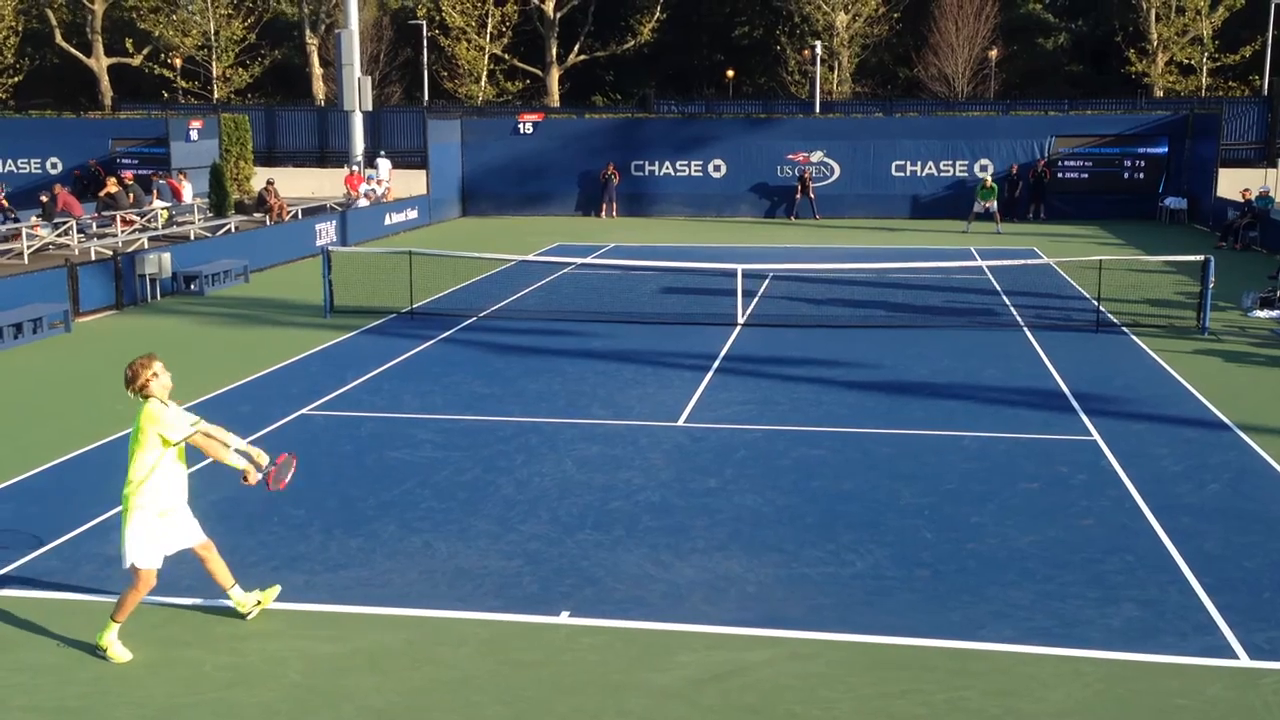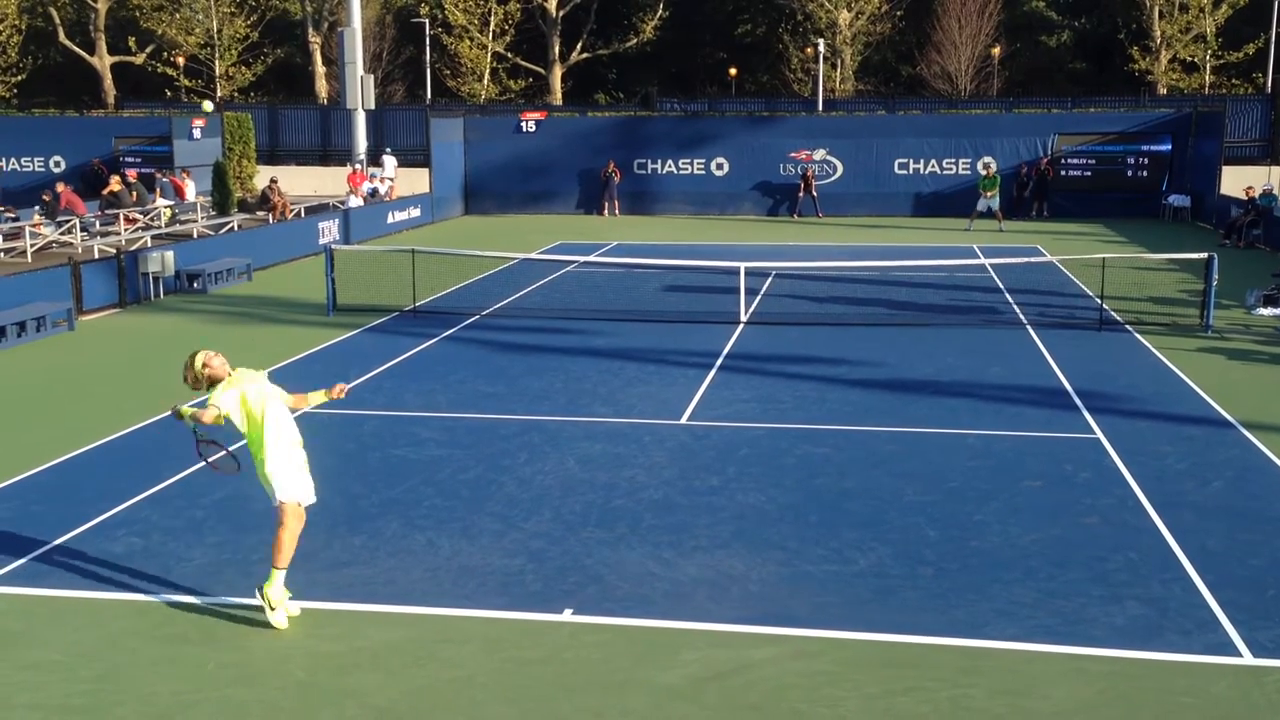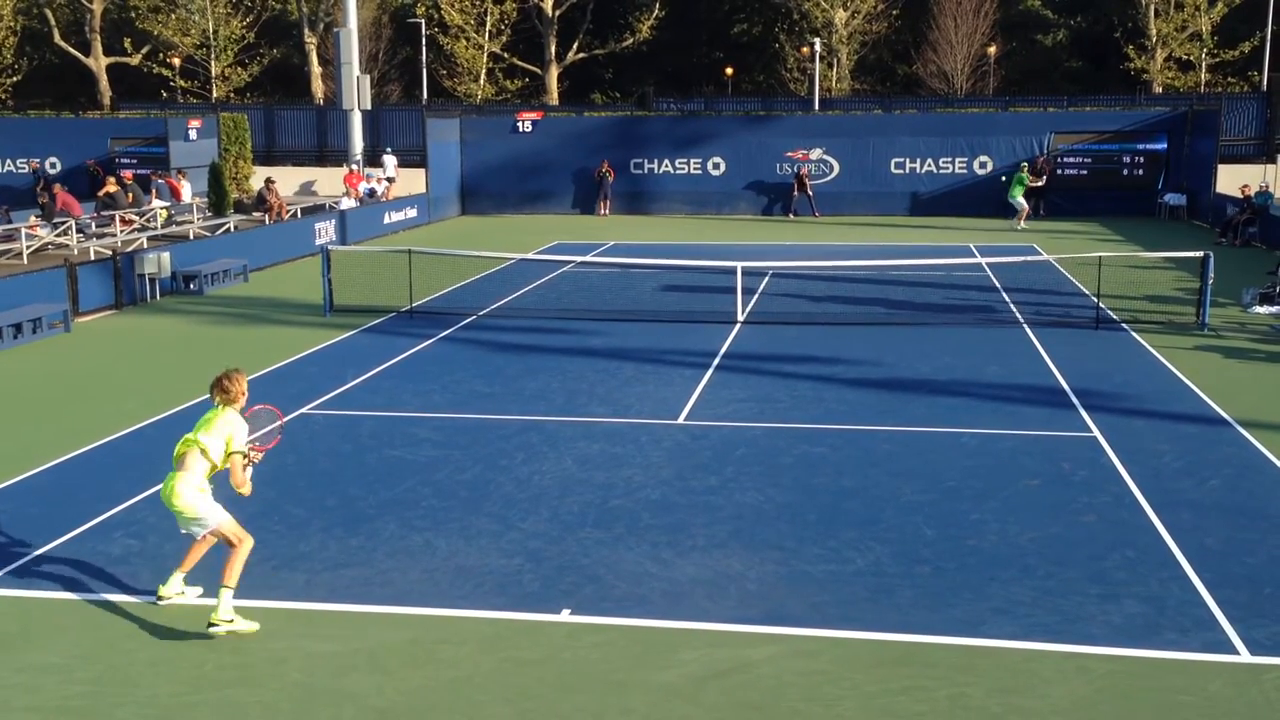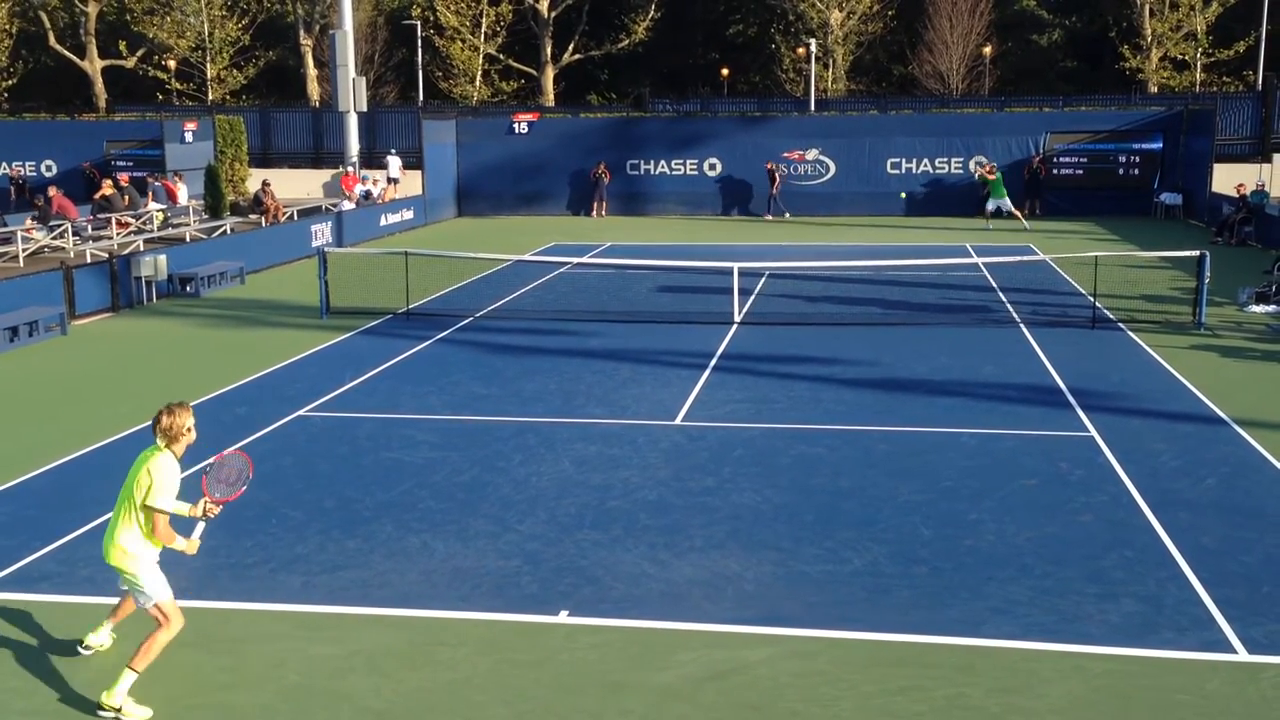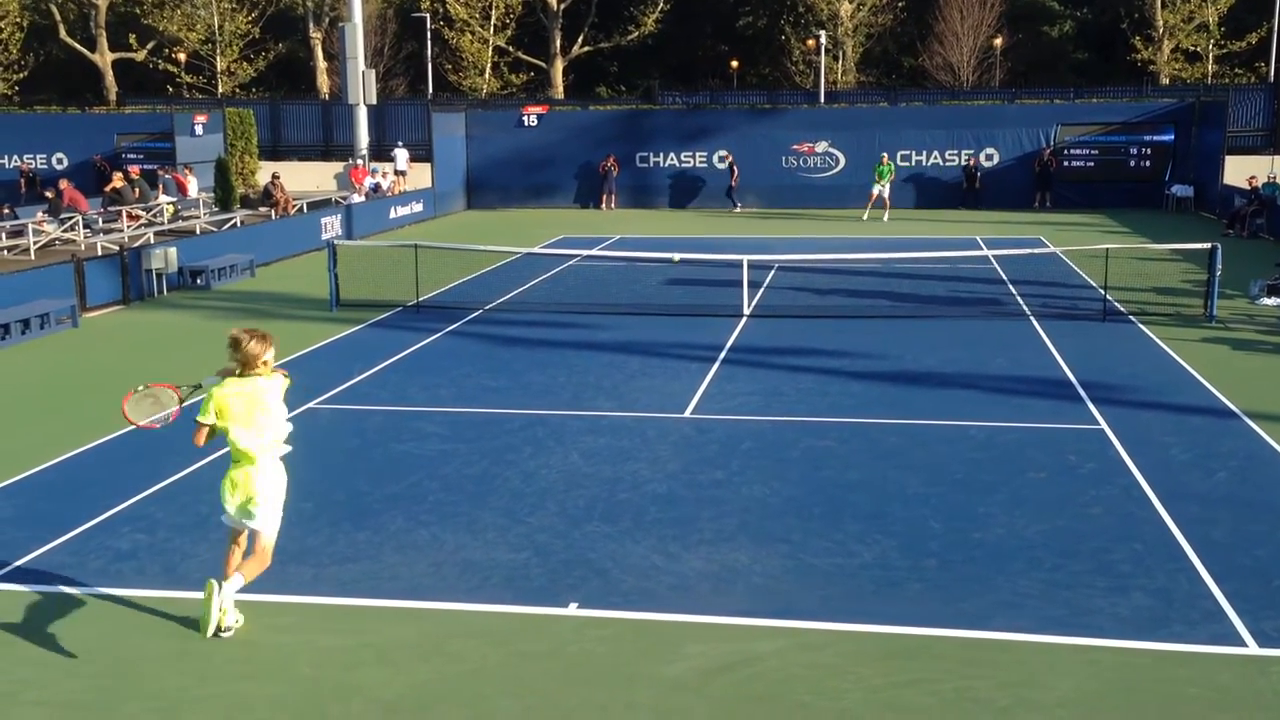
dt=1s
person 1, frame 1
left shoulder: (168, 408)
right shoulder: (156, 413)
left elbow: (211, 429)
right elbow: (206, 445)
left wrist: (250, 449)
right wrist: (245, 465)
left hip: (171, 504)
right hip: (145, 508)
left knee: (207, 549)
right knee: (144, 580)
left ankle: (244, 601)
right ankle: (107, 638)
person 1, frame 2
left shoulder: (249, 377)
right shoulder: (221, 393)
left elbow: (294, 401)
right elbow: (210, 416)
left wrist: (326, 394)
right wrist: (185, 412)
left hip: (291, 449)
right hip: (272, 454)
left knee: (298, 516)
right knee: (290, 514)
left ankle: (275, 590)
right ankle: (272, 590)
person 1, frame 3
left shoulder: (210, 416)
right shoulder: (236, 425)
right elbow: (237, 479)
left wrist: (242, 460)
right wrist: (245, 488)
left hip: (172, 488)
right hip: (189, 492)
left knee: (210, 534)
right knee: (242, 542)
left ankle: (172, 587)
right ankle: (223, 614)
person 1, frame 4
left shoulder: (152, 454)
right shoulder: (167, 470)
right elbow: (160, 531)
left wrist: (192, 509)
right wrist: (185, 545)
left hip: (119, 544)
right hip: (135, 552)
left knee: (140, 589)
right knee: (172, 621)
left ankle: (97, 637)
person 1, frame 5
left shoulder: (218, 393)
right shoulder: (272, 383)
left elbow: (198, 441)
left hip: (238, 481)
right hip: (267, 483)
left knee: (237, 542)
right knee: (261, 557)
left ankle: (226, 613)
right ankle: (224, 590)
